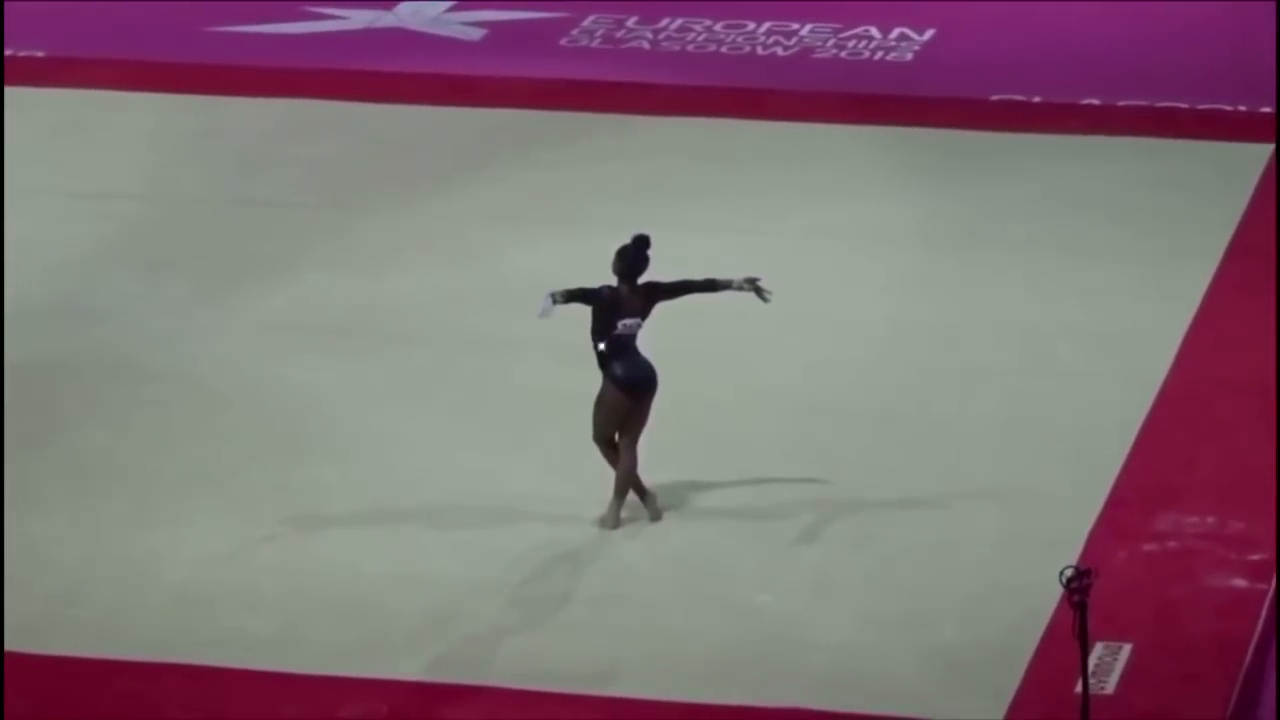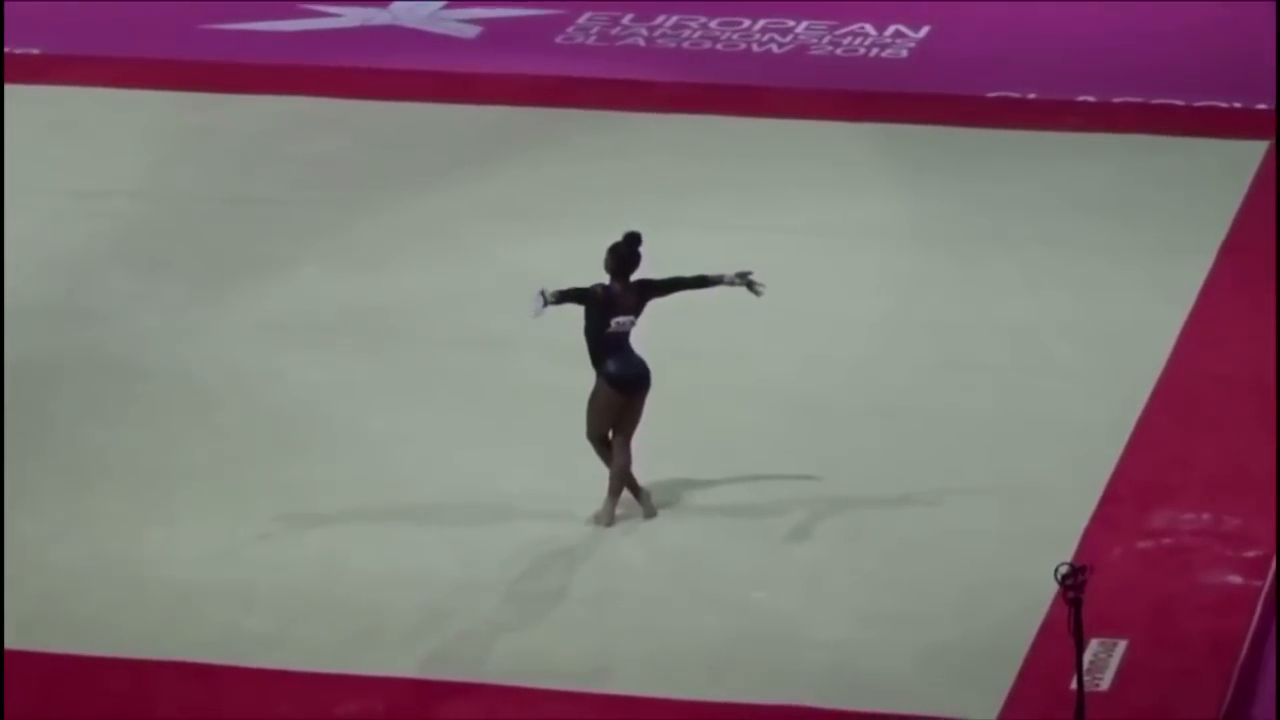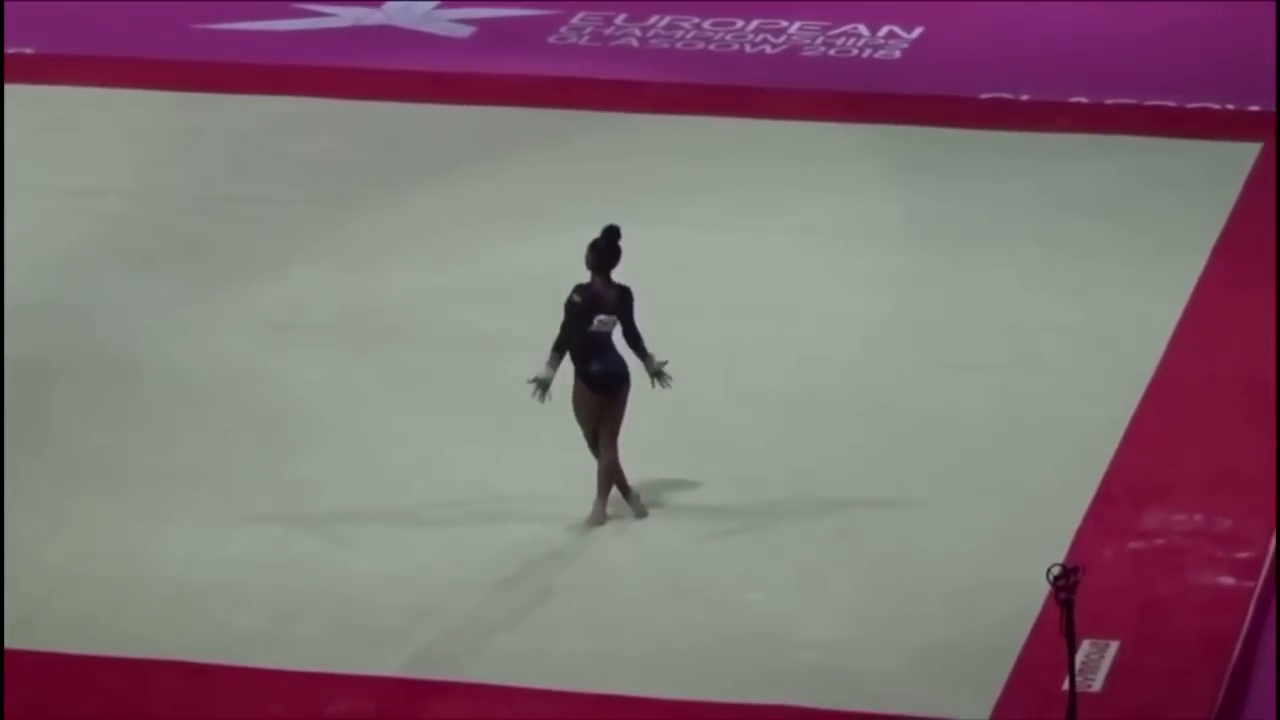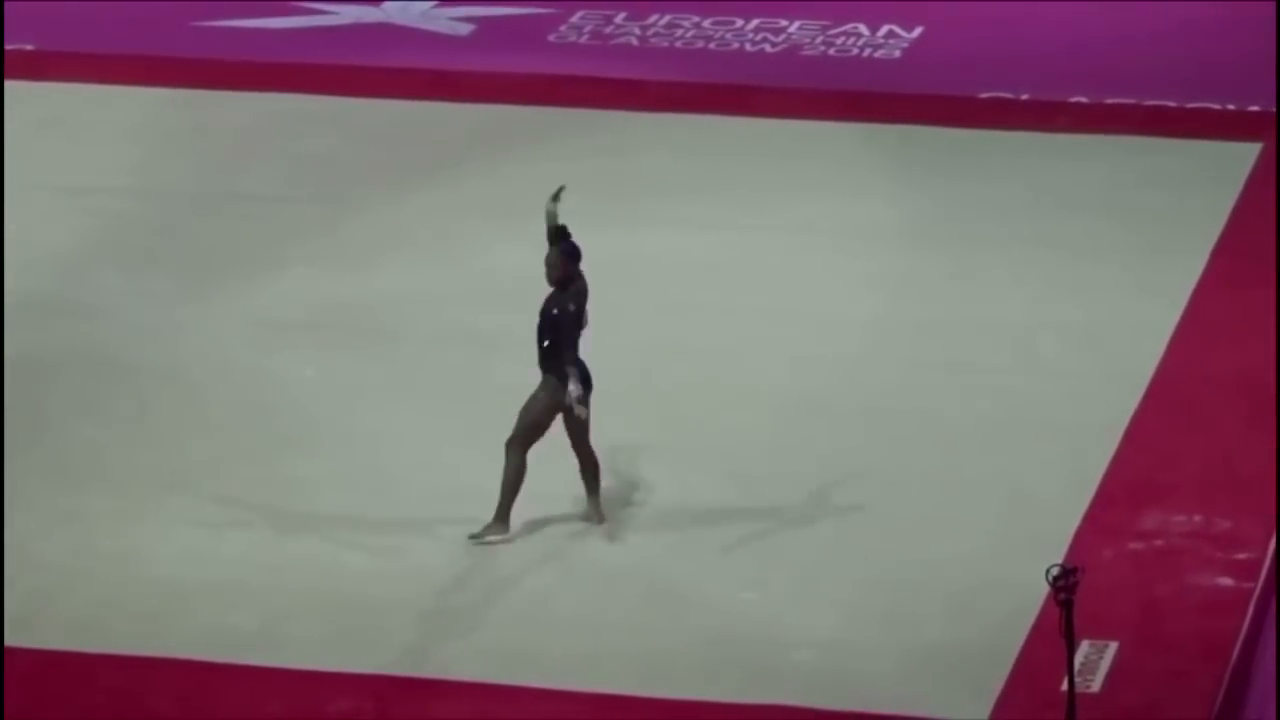
dt=0.4s
person 1, frame 1
left shoulder: (607, 297)
right shoulder: (649, 293)
left elbow: (580, 294)
right elbow: (693, 286)
left wrist: (556, 297)
right wrist: (737, 283)
left hip: (620, 378)
right hip: (644, 375)
left knee: (603, 438)
right knee: (627, 444)
left ankle: (643, 495)
right ankle: (616, 508)
person 1, frame 2
left shoulder: (600, 295)
right shoulder: (642, 290)
left elbow: (573, 295)
right elbow: (686, 282)
left wrist: (549, 298)
right wrist: (729, 279)
left hip: (613, 376)
right hip: (638, 372)
left knee: (597, 437)
right knee: (621, 441)
left ankle: (637, 492)
right ankle: (610, 505)
person 1, frame 3
left shoulder: (582, 295)
right shoulder: (623, 294)
left elbow: (567, 334)
right elbow: (632, 333)
left wrist: (549, 371)
right wrist: (650, 363)
left hip: (592, 374)
right hip: (618, 371)
left knee: (596, 441)
right knee: (608, 441)
left ankle: (627, 495)
right ankle: (603, 505)
person 1, frame 4
left shoulder: (569, 303)
right shoulder: (575, 286)
left elbow: (568, 346)
right elbow: (557, 240)
left wrist: (573, 386)
right wrist: (552, 215)
left hip: (559, 380)
right hip: (572, 377)
left knee: (516, 446)
right knee: (581, 443)
left ankle: (501, 524)
right ankle: (594, 507)
